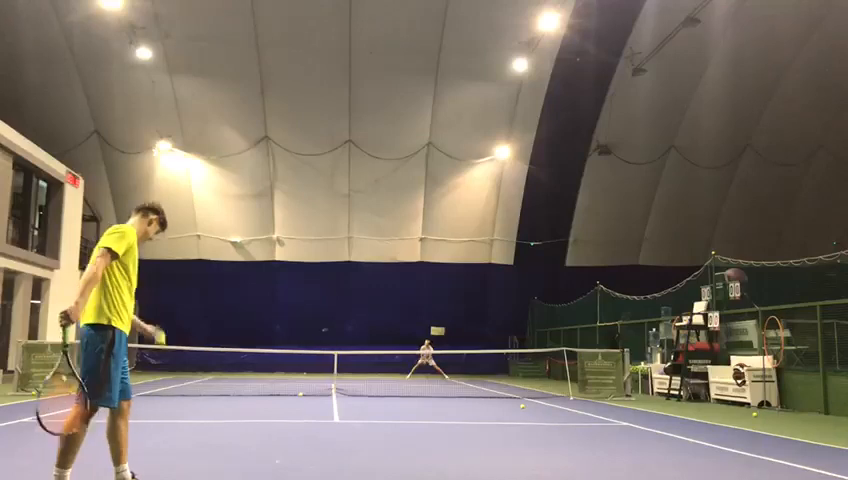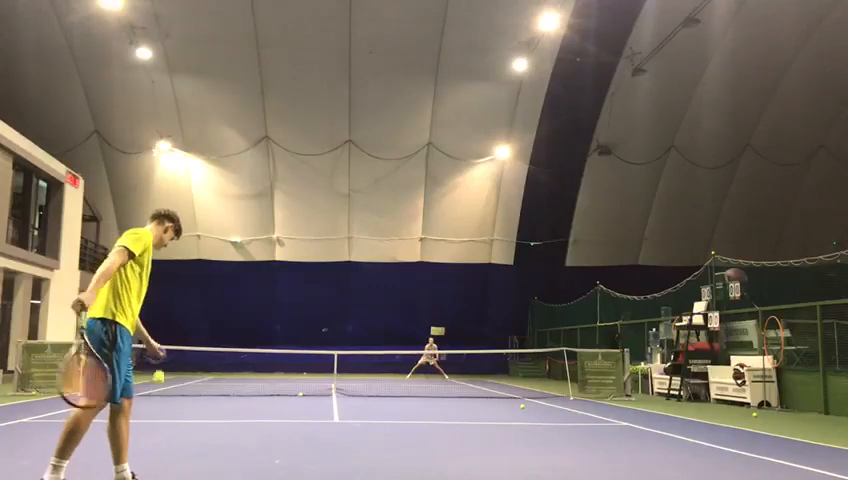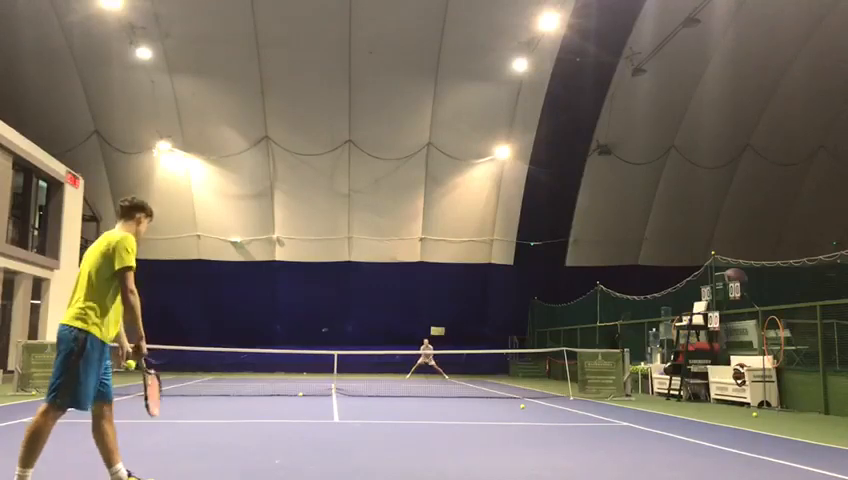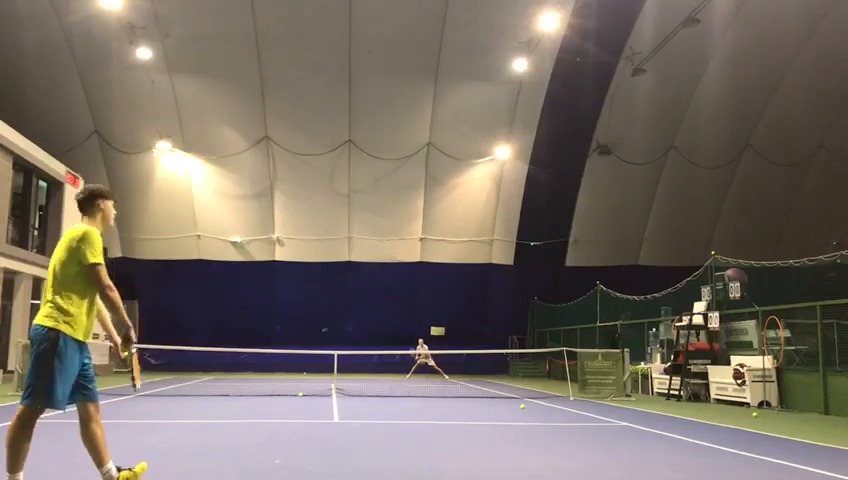
dt=0.4s
person 1, frame 1
left shoulder: (125, 242)
right shoulder: (123, 232)
right elbow: (96, 265)
left wrist: (141, 325)
right wrist: (78, 304)
left hip: (114, 331)
right hip: (105, 329)
left knee: (121, 406)
right knee: (88, 405)
person 1, frame 2
left shoulder: (141, 245)
right shoulder: (141, 235)
right elbow: (113, 261)
left wrist: (148, 341)
right wrist: (90, 293)
left hip: (119, 329)
right hip: (110, 326)
left knee: (123, 404)
person 1, frame 3
left shoulder: (107, 240)
right shoulder: (123, 240)
right elbow: (129, 293)
left wrist: (122, 341)
right wrist: (140, 336)
left hip: (94, 335)
right hip: (84, 332)
left knee: (103, 410)
right knee: (55, 406)
person 1, frame 4
left shoulder: (84, 236)
right shoulder: (86, 234)
left elbow: (94, 298)
right elbow: (105, 287)
left wrist: (114, 337)
right wrist: (128, 325)
left hip: (74, 337)
right hip: (57, 333)
left knee: (90, 409)
right knee: (32, 408)
